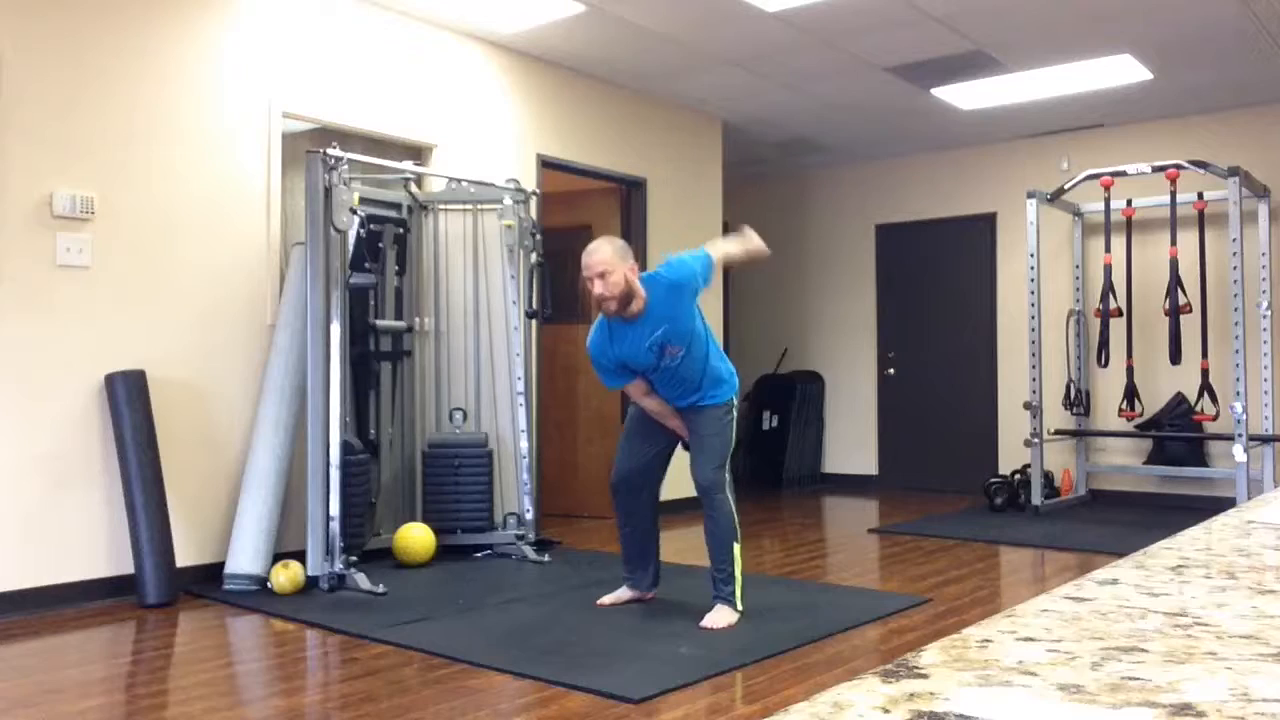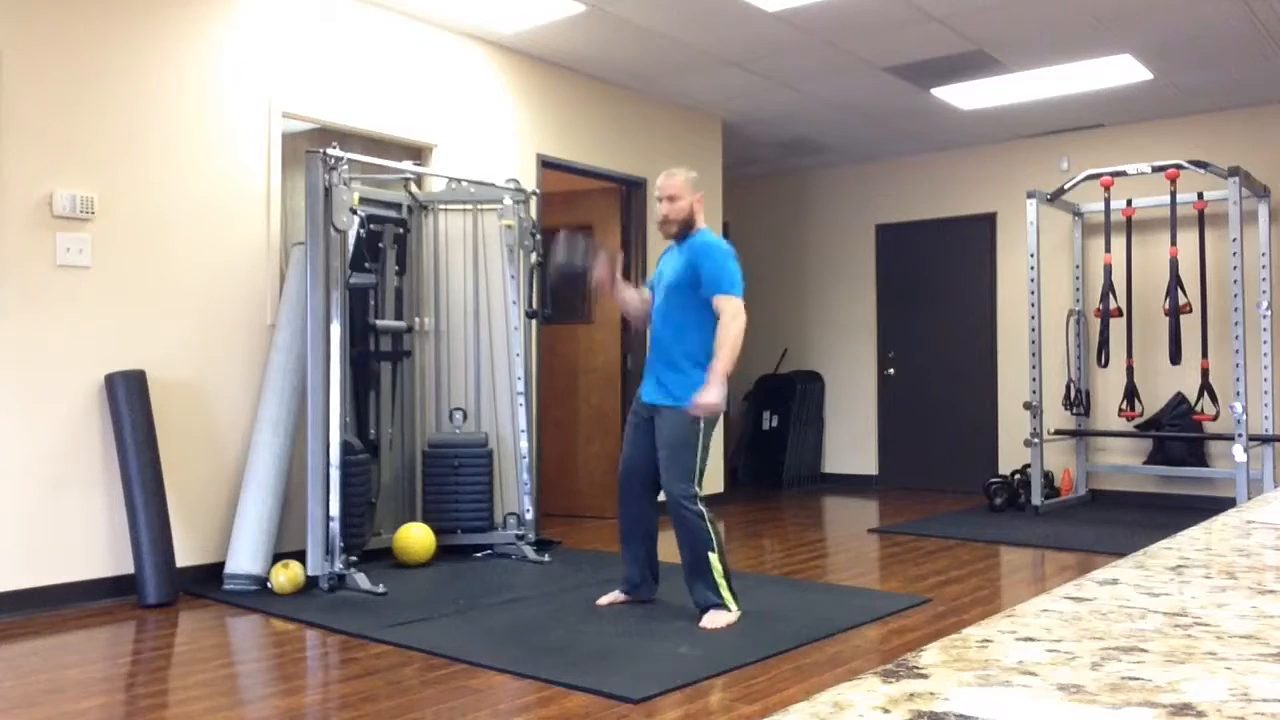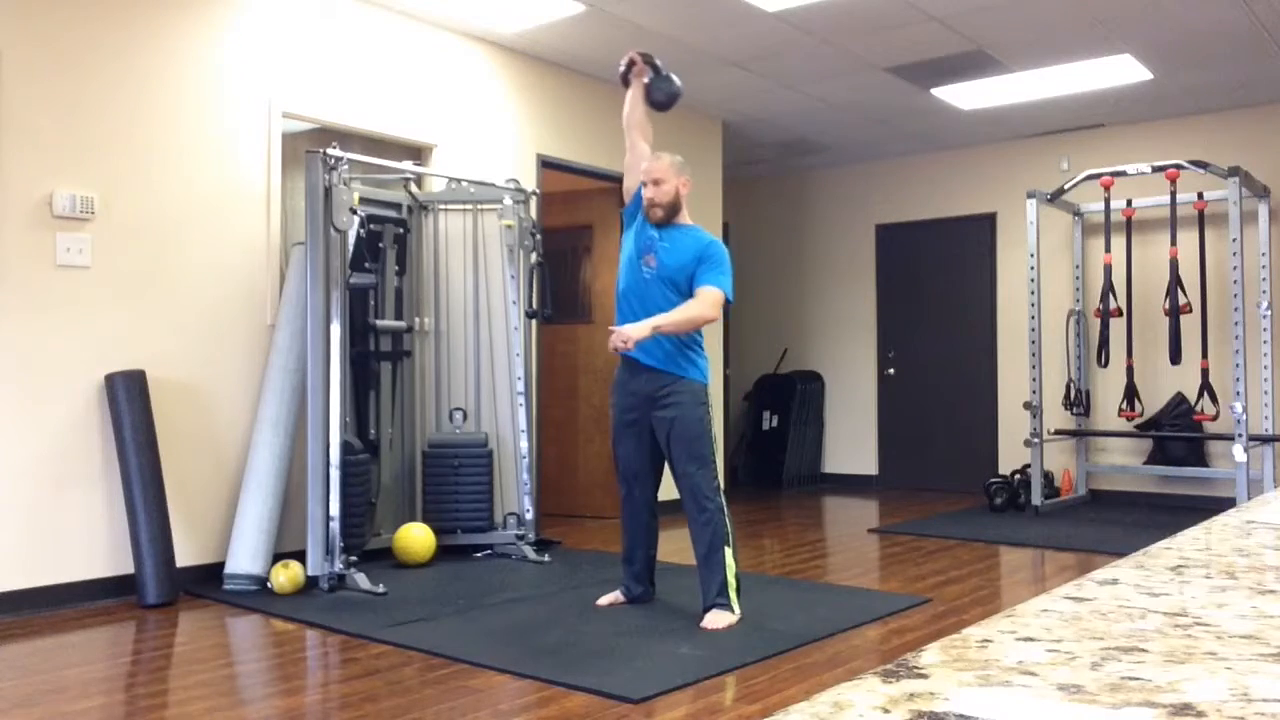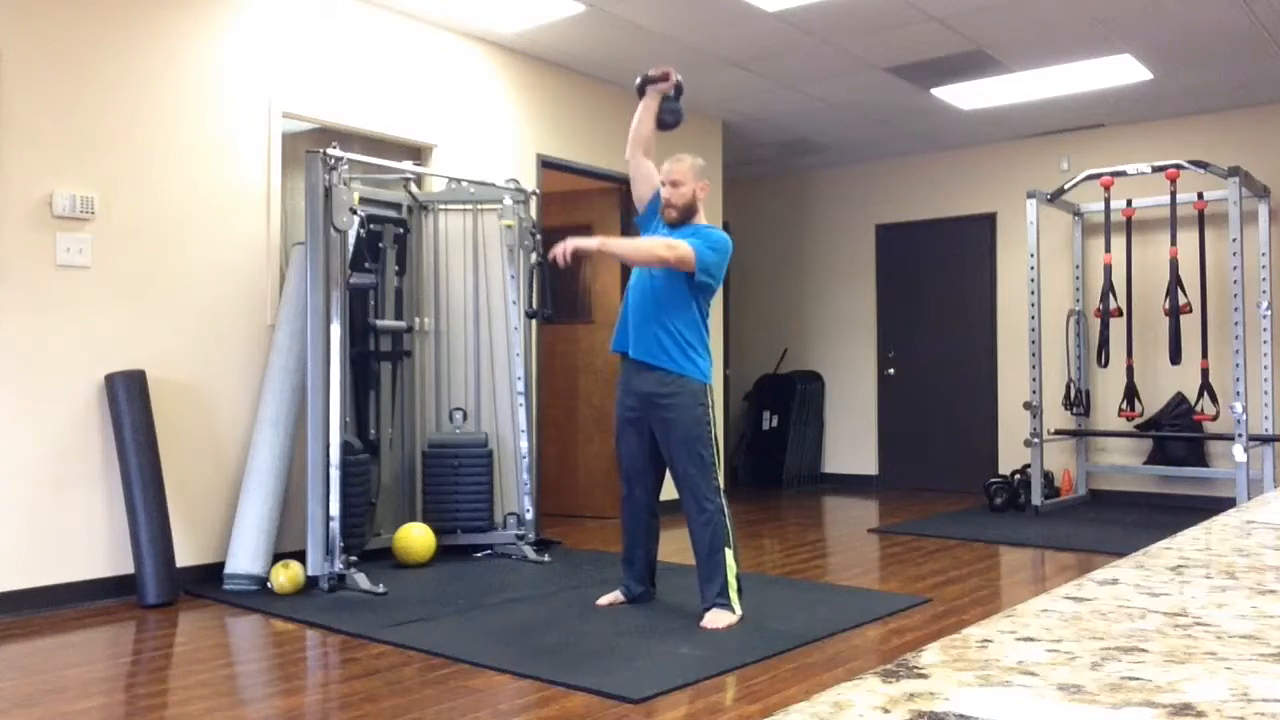
dt=0.5s
person 1, frame 1
left shoulder: (674, 279)
right shoulder: (602, 343)
left elbow: (717, 251)
right elbow: (644, 397)
left wrist: (747, 241)
right wrist: (688, 435)
left hip: (711, 399)
right hip: (659, 407)
left knee: (710, 483)
right knee: (627, 481)
left ankle: (726, 598)
right ankle: (639, 581)
person 1, frame 2
left shoulder: (711, 251)
right shoulder: (669, 257)
left elbow: (734, 315)
right elbow: (643, 312)
left wrist: (716, 382)
right wrist: (613, 286)
left hip: (688, 400)
right hip: (652, 396)
left knee: (682, 495)
right knee: (632, 485)
left ankle: (719, 600)
right ankle: (637, 581)
person 1, frame 3
left shoulder: (707, 247)
right shoulder: (636, 221)
left elbow: (708, 309)
right elbow: (636, 140)
left wrist: (649, 326)
right wrist: (636, 84)
left hip: (679, 384)
right hip: (630, 380)
left knee: (700, 493)
right knee: (634, 490)
left ankle: (722, 598)
right ankle: (636, 585)
person 1, frame 4
left shoulder: (714, 242)
right shoulder: (653, 218)
left elbow: (663, 253)
right elbow: (635, 154)
left wrist: (592, 243)
right wrist: (654, 94)
left hip: (681, 383)
right hip: (635, 376)
left knee: (700, 493)
right knee: (636, 489)
left ankle: (723, 598)
right ankle: (636, 584)
